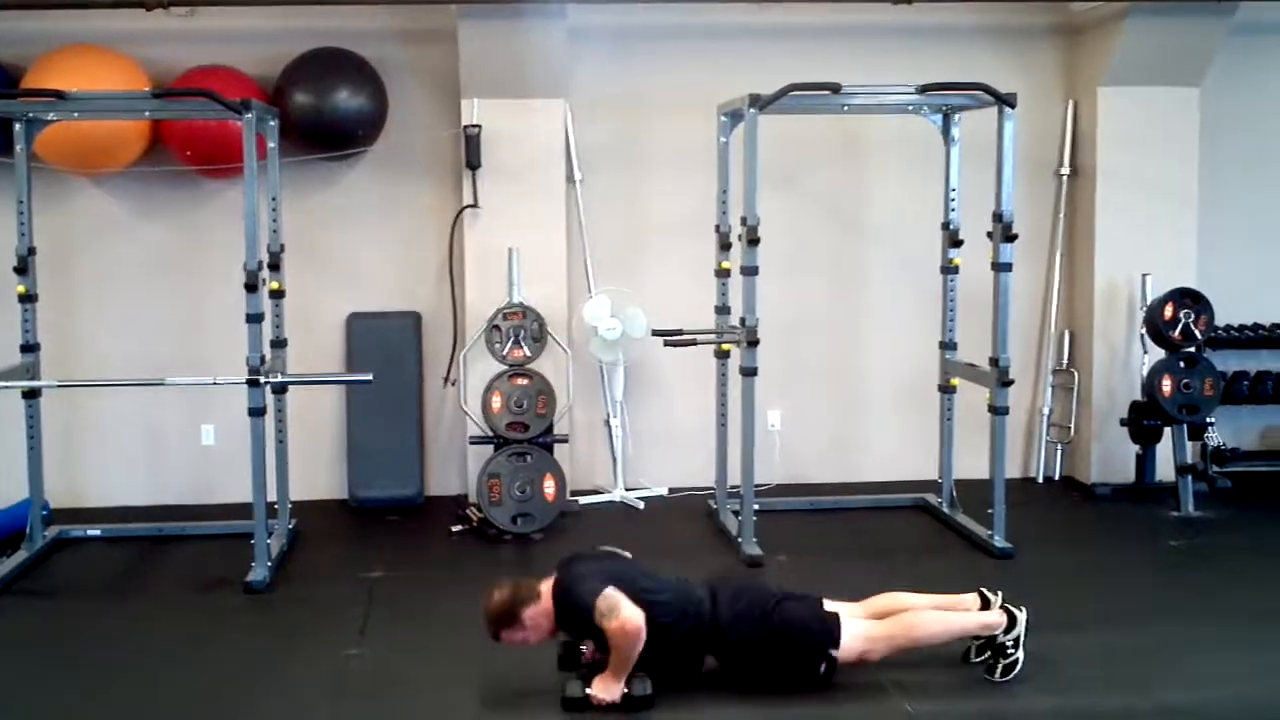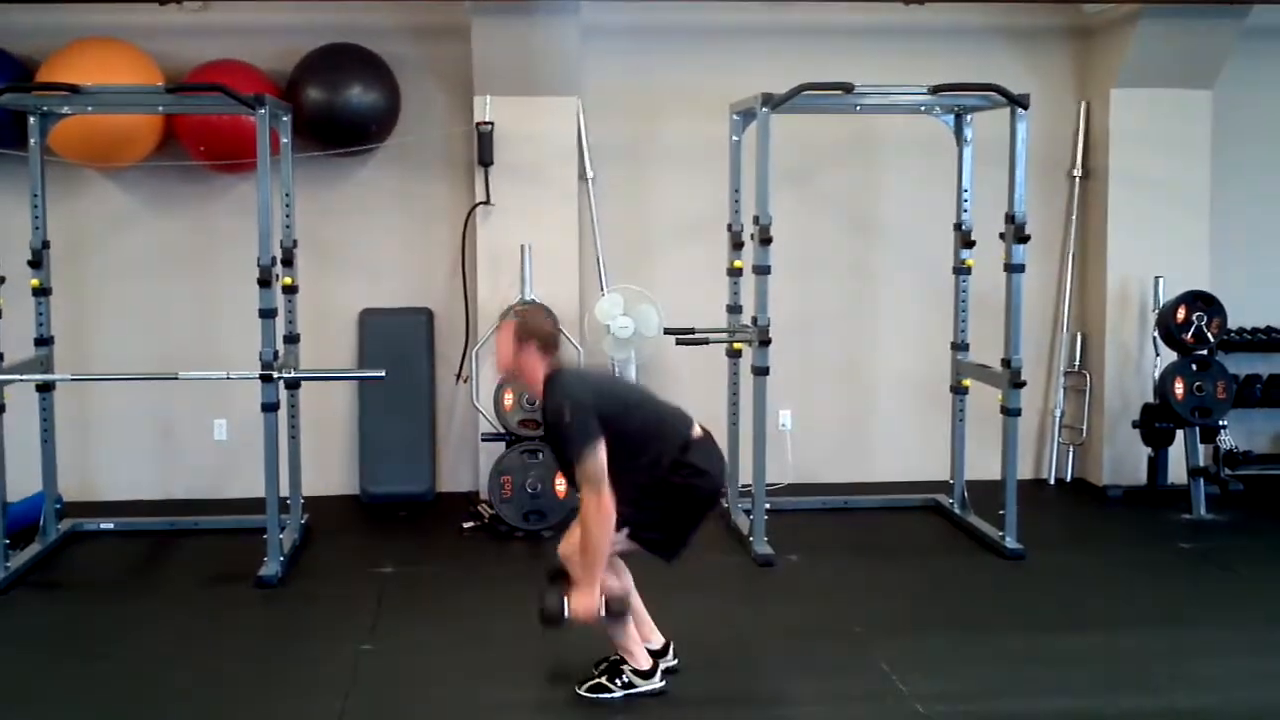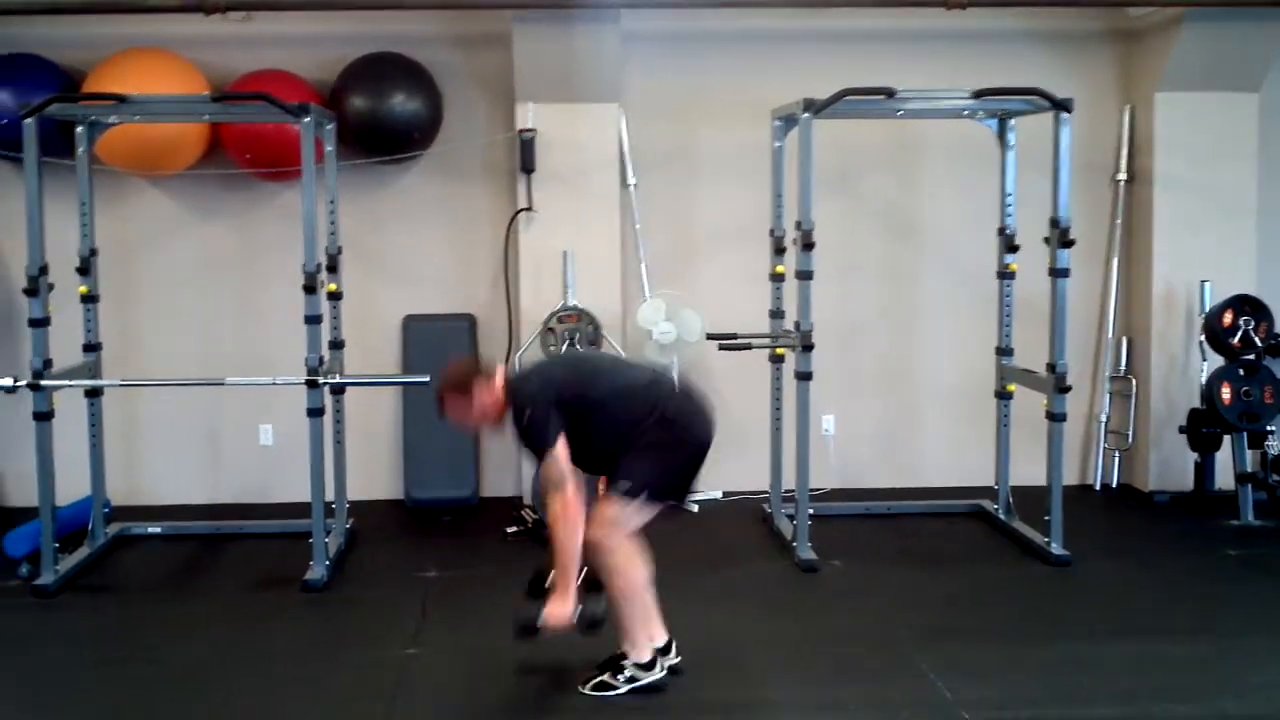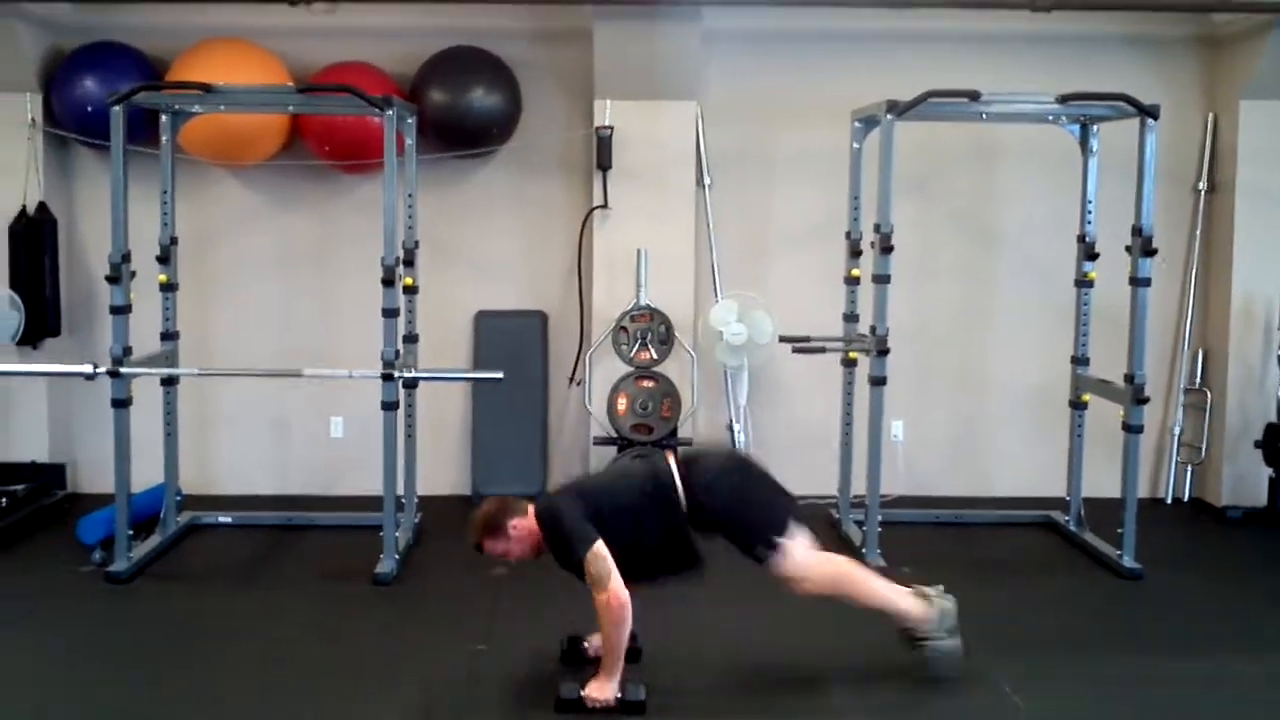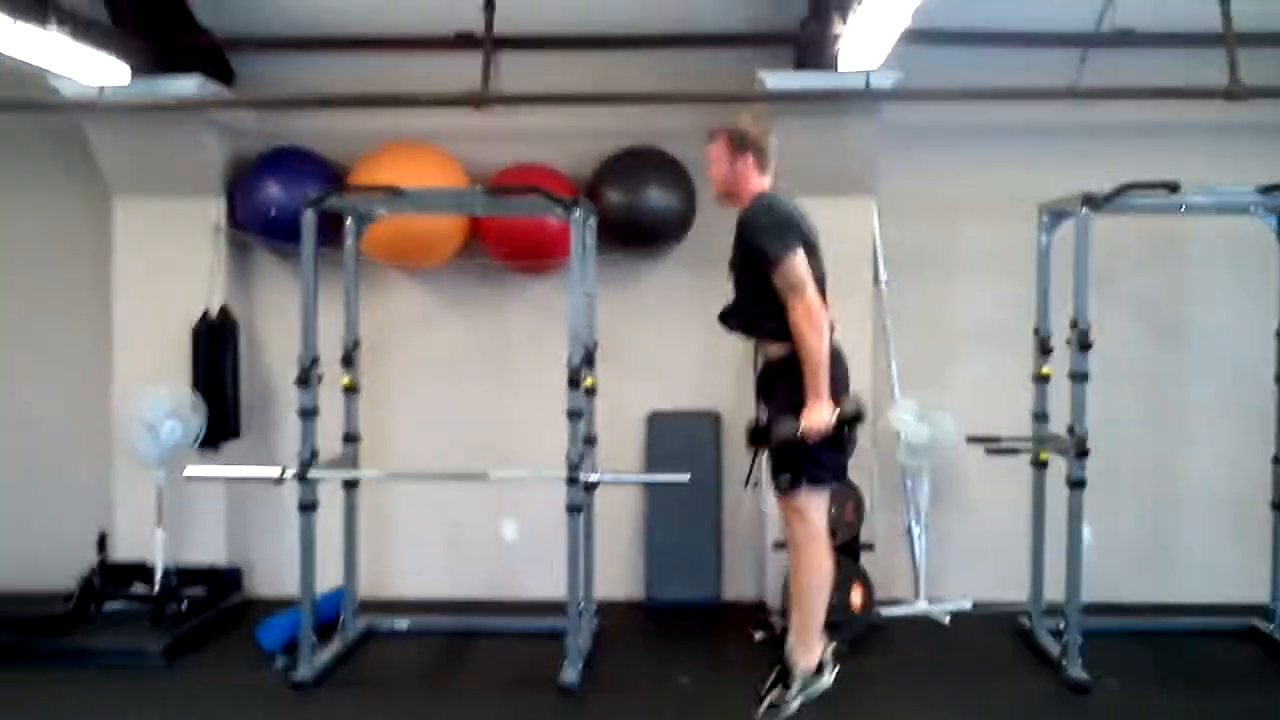
dt=1s
person 1, frame 1
left shoulder: (572, 593)
right shoulder: (577, 568)
left elbow: (630, 623)
right elbow: (623, 558)
left wrist: (614, 679)
right wrist: (607, 637)
left hip: (733, 627)
right hip: (725, 603)
left knee: (869, 640)
right knee: (858, 615)
left ankle: (997, 623)
right ankle: (979, 604)
person 1, frame 2
left shoulder: (566, 403)
right shoulder: (566, 389)
left elbow: (598, 498)
right elbow: (596, 488)
left wrist: (587, 587)
left hip: (688, 472)
right hip: (684, 462)
left knee: (576, 551)
right knee: (586, 546)
left ankle: (639, 666)
right ankle: (654, 648)
person 1, frame 3
left shoulder: (529, 401)
right shoulder: (535, 384)
left elbow: (564, 498)
right elbow: (567, 490)
left wrist: (563, 594)
right wrist: (566, 570)
left hip: (675, 422)
right hip: (675, 415)
left knee: (607, 528)
right knee: (607, 527)
left ankle: (642, 658)
right ankle: (656, 644)
person 1, frame 4
left shoulder: (561, 522)
right shoulder: (560, 510)
left elbow: (615, 597)
right elbow: (613, 584)
left wrist: (609, 676)
right wrist: (610, 637)
left hip: (709, 483)
right hip: (700, 481)
left knee: (800, 569)
right knee: (800, 563)
left ankle: (919, 610)
right ankle: (915, 605)
person 1, frame 5
left shoulder: (762, 217)
right shoulder: (770, 216)
left elbow: (807, 305)
left wrist: (818, 399)
left hip: (801, 381)
right hip: (795, 378)
left knee: (804, 517)
right knee: (803, 519)
left ankle: (805, 661)
right ankle: (809, 652)
